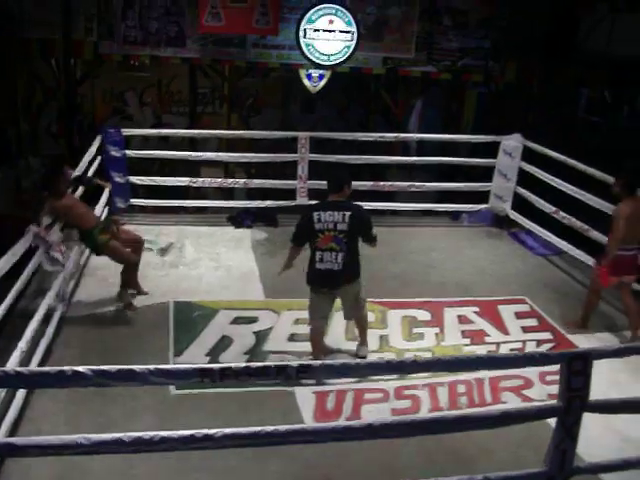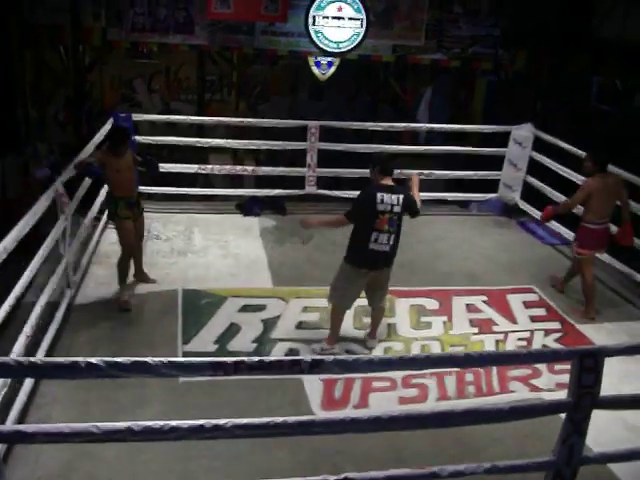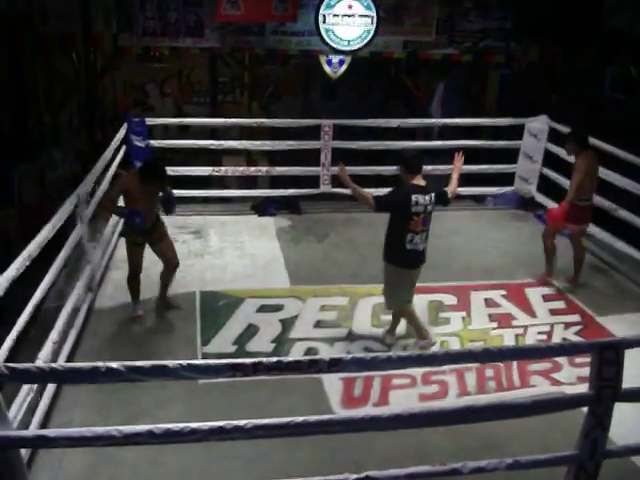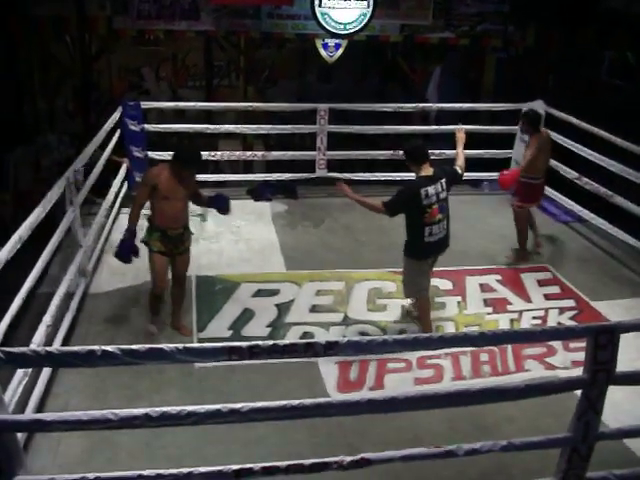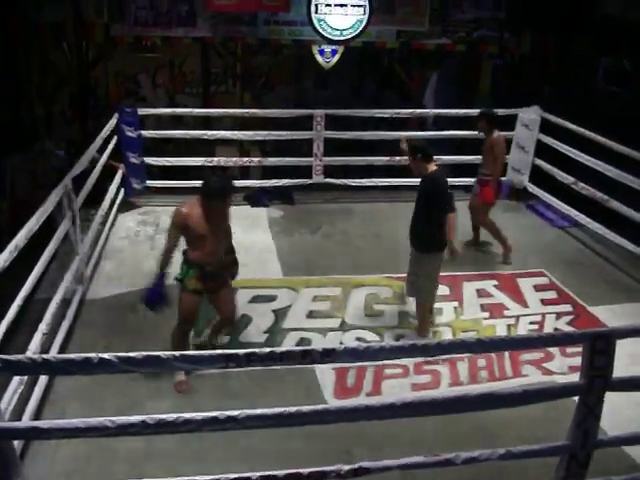
dt=0.5s
person 1, frame 1
left shoulder: (311, 213)
right shoulder: (357, 212)
left elbow: (296, 245)
right elbow: (372, 242)
left wrist: (289, 262)
right wrist: (372, 235)
left hip: (319, 277)
right hip: (347, 276)
left knee: (318, 321)
right knee: (358, 310)
left ankle: (317, 360)
right ankle: (363, 345)
person 1, frame 2
left shoulder: (370, 193)
right shoulder: (403, 195)
left elbow: (348, 219)
right elbow: (416, 210)
left wrist: (317, 222)
right wrist: (415, 187)
left hip: (359, 258)
right hip: (385, 259)
left knee: (340, 297)
right knee: (378, 300)
left ankle: (331, 342)
right ankle: (372, 336)
person 1, frame 3
left shoulder: (403, 193)
right shoulder: (432, 193)
left elbow: (373, 202)
right elbow: (450, 193)
left wrist: (349, 183)
right wrist: (456, 171)
left hip: (398, 257)
right hip: (417, 256)
left knee: (399, 300)
right knee: (403, 296)
left ankle: (424, 336)
right ankle: (391, 331)
person 1, frame 4
left shoulder: (412, 189)
right shoulder: (445, 175)
left elbow: (385, 208)
right elbow: (460, 168)
left wrist: (353, 196)
right wrist: (460, 143)
left hip: (419, 247)
right hip: (440, 242)
left knee: (419, 288)
right knee: (422, 280)
left ankle: (427, 331)
right ankle: (420, 308)
person 1, frame 5
left shoulder: (434, 181)
right shoulder: (435, 173)
left elbow: (449, 211)
left wrist: (451, 241)
right wrist: (408, 149)
left hip: (425, 243)
right hip: (433, 240)
left knee: (421, 287)
right knee: (429, 282)
left ankle: (422, 334)
right ankle: (428, 315)
person 2, frame 1
left shoulder: (64, 195)
right shoulder: (54, 204)
left hip: (102, 226)
right hip: (95, 235)
left knee: (138, 242)
right knee: (131, 260)
left ankle: (134, 284)
right ankle: (124, 293)
person 2, frame 2
left shoulder: (127, 151)
right shoulder: (103, 155)
left elbow: (137, 162)
right elbow: (79, 166)
right wrist: (90, 167)
left hip: (134, 200)
right hip: (118, 204)
left knee: (138, 240)
right knee: (129, 249)
left ankle: (139, 273)
right ankle: (123, 291)
person 2, frame 3
left shoulder: (158, 179)
right shoulder: (128, 180)
left elbow: (167, 194)
right elbow: (107, 204)
left wrist: (168, 197)
right wrist: (127, 213)
left hip: (155, 224)
right hip: (134, 228)
left knee: (172, 263)
right knee: (135, 270)
left ankle: (163, 298)
right ankle: (136, 305)
person 2, frame 4
left shoulder: (189, 177)
right shoulder: (155, 175)
left elbow: (196, 197)
right elbow: (138, 205)
left wrist: (212, 201)
right wrist: (129, 236)
left hip: (182, 234)
right hip: (159, 235)
left knee: (180, 281)
right knee: (158, 287)
left ankle: (176, 320)
right ankle: (153, 320)
person 2, frame 5
left shoulder: (224, 206)
right shoulder: (185, 213)
right elbow: (170, 247)
left wrist: (232, 256)
right wrist: (159, 280)
left hip: (220, 269)
right hip: (194, 272)
left knee: (229, 317)
right knee: (185, 324)
left ankle: (211, 339)
right ankle: (180, 370)
person 3, frame 1
left shoulder: (623, 209)
left elbow: (616, 239)
left wrist: (606, 263)
left hip: (618, 257)
left knee: (594, 290)
right knee: (625, 294)
left ankle: (583, 323)
person 3, frame 2
left shoulder: (590, 183)
right shoulder: (616, 180)
left elbow: (571, 204)
right elbow: (625, 204)
left wrist: (553, 210)
right wrist: (626, 224)
left hip: (589, 230)
right hip: (604, 230)
left knee: (586, 270)
right knee: (579, 259)
left ankle: (589, 310)
right ankle: (562, 283)
person 3, frame 3
left shoulder: (582, 161)
right shoulder: (592, 156)
left elbow: (575, 184)
left wrist: (565, 203)
left hip: (576, 206)
right hip: (587, 205)
left knee: (548, 235)
right knee: (576, 241)
left ankle: (549, 273)
right ankle: (575, 277)
person 3, frame 4
left shoulder: (535, 140)
right shoulder: (544, 135)
left elbow: (527, 158)
left wrist: (517, 172)
left hip: (528, 184)
right hip: (537, 182)
left knee: (519, 218)
right knee: (523, 211)
left ankle: (521, 254)
right ankle: (537, 238)
person 3, frame 5
left shoulder: (495, 138)
right shoulder: (490, 136)
left elbow: (500, 161)
left wrist: (493, 183)
left hip: (489, 181)
right hip: (483, 178)
left knee: (481, 217)
right knee: (473, 207)
left ankle: (506, 247)
right ankle: (476, 240)
